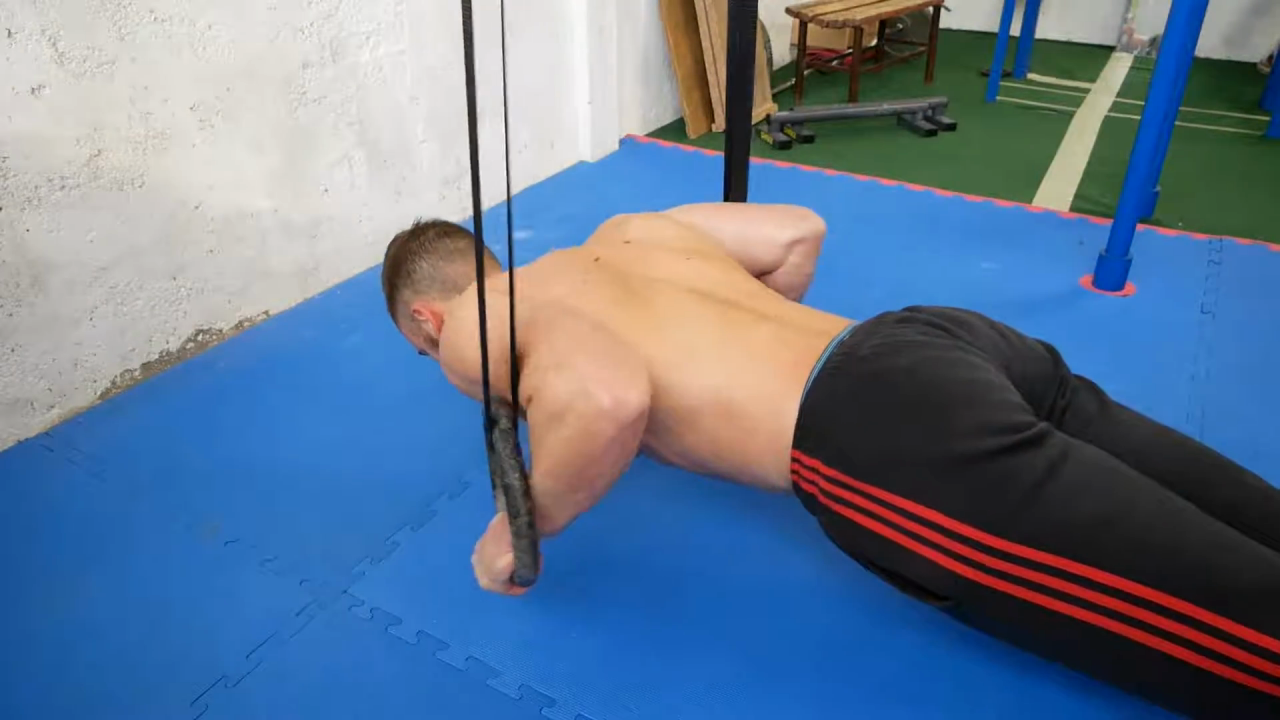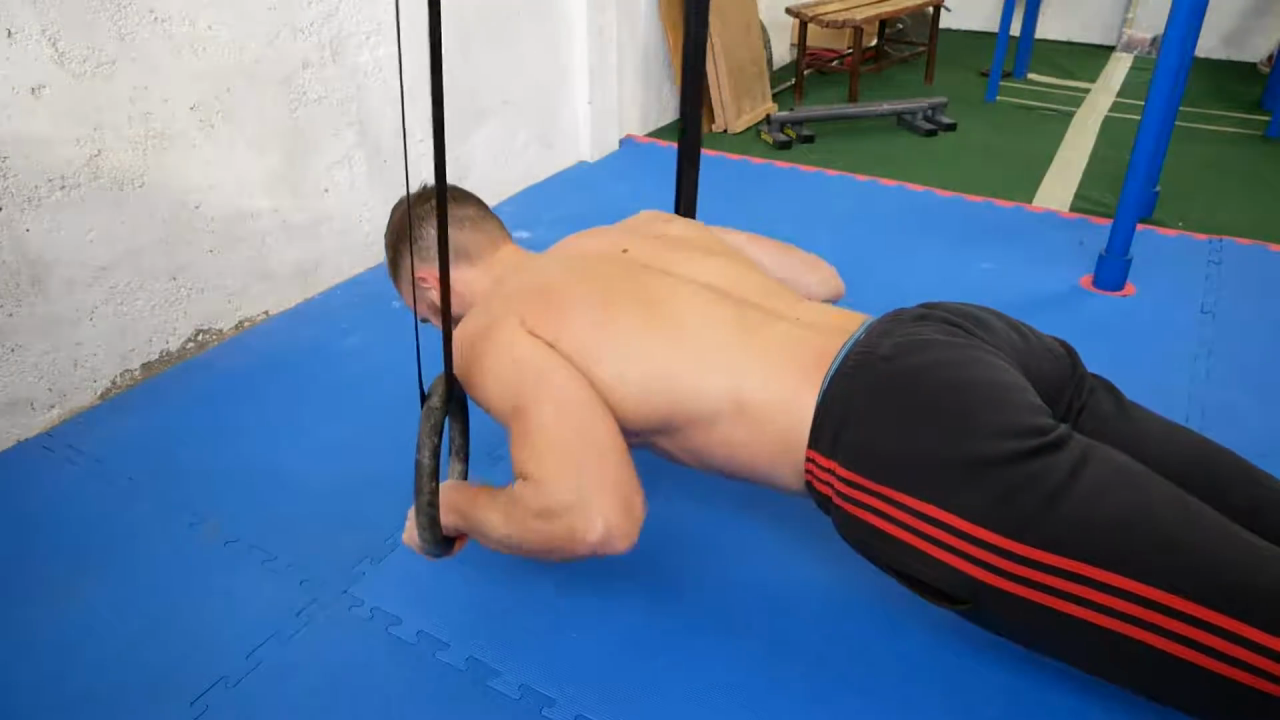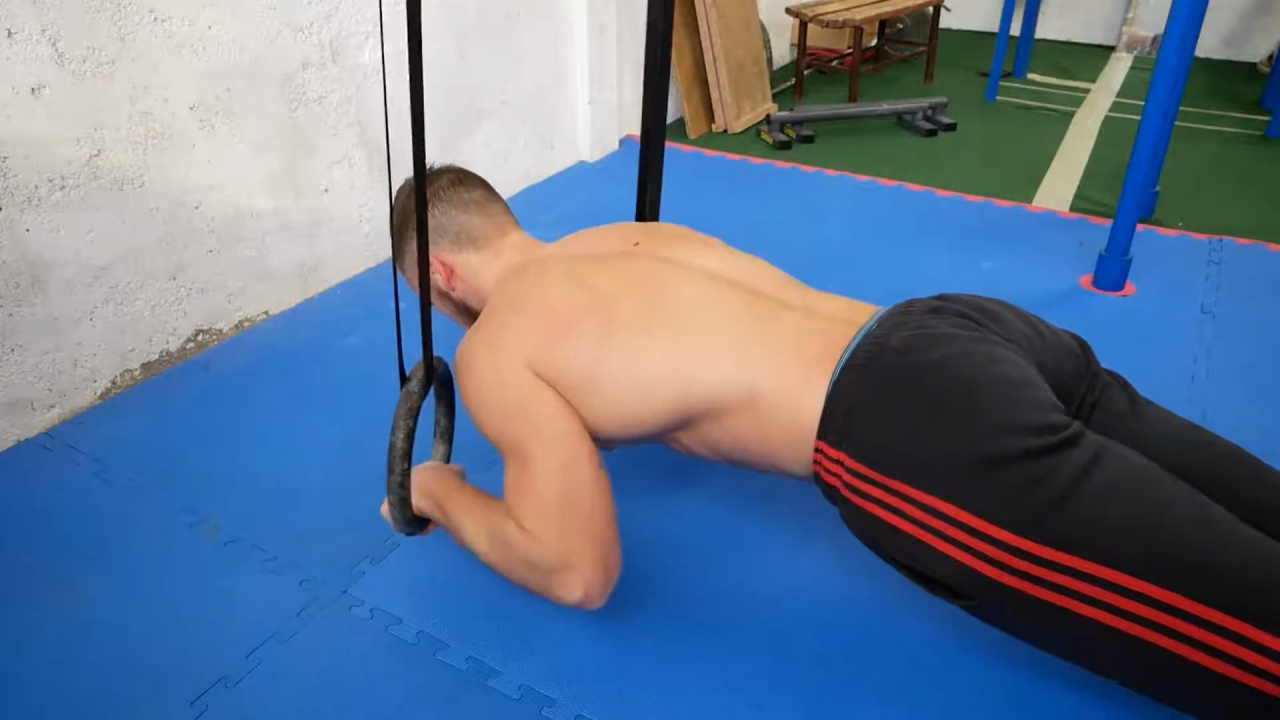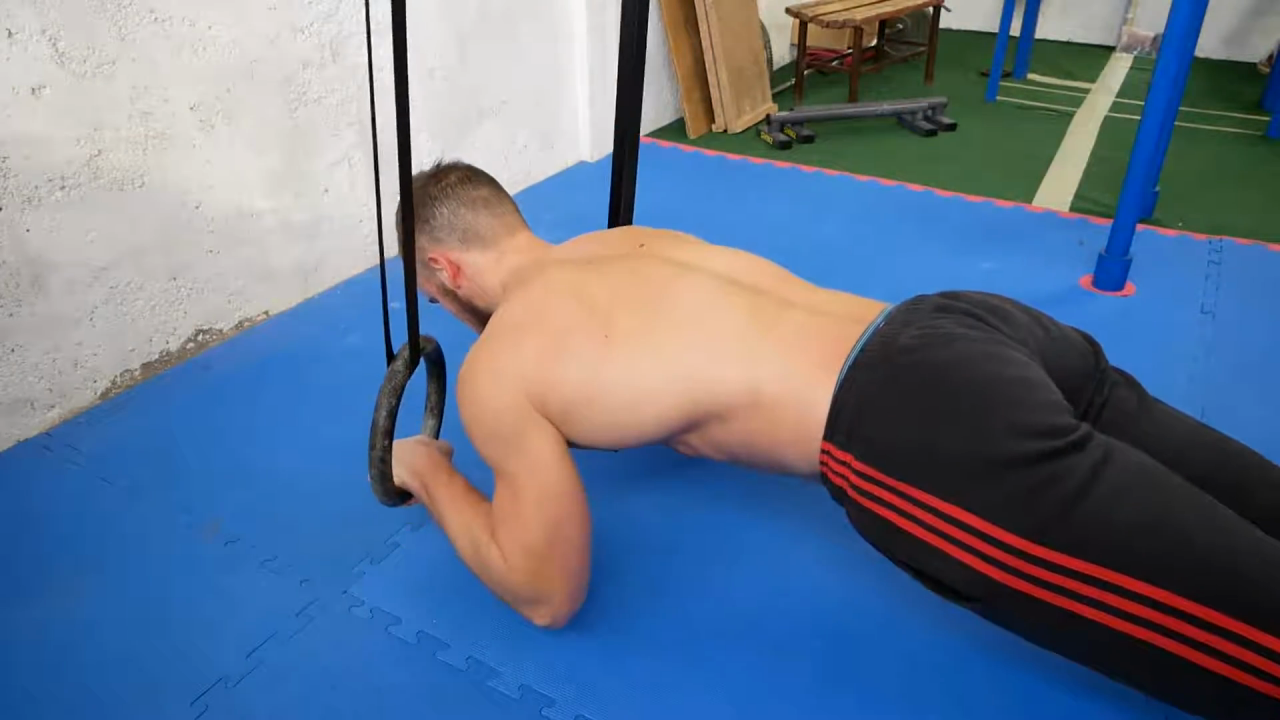
dt=0.3s
person 1, frame 1
left shoulder: (474, 331)
right shoulder: (619, 233)
left elbow: (609, 402)
right elbow: (801, 232)
left wrist: (519, 535)
left hip: (892, 441)
right hip: (942, 342)
person 1, frame 2
left shoulder: (485, 334)
right shoulder: (630, 231)
left elbow: (603, 514)
left wrist: (459, 509)
left hip: (910, 444)
right hip: (962, 338)
person 1, frame 3
left shoulder: (494, 356)
right shoulder: (621, 236)
left elbow: (581, 574)
left wrist: (441, 494)
left hip: (924, 436)
right hip: (964, 331)
person 1, frame 4
left shoulder: (495, 372)
right shoulder: (616, 241)
left elbow: (549, 593)
left wrist: (429, 474)
left hip: (930, 437)
right hip: (969, 326)
